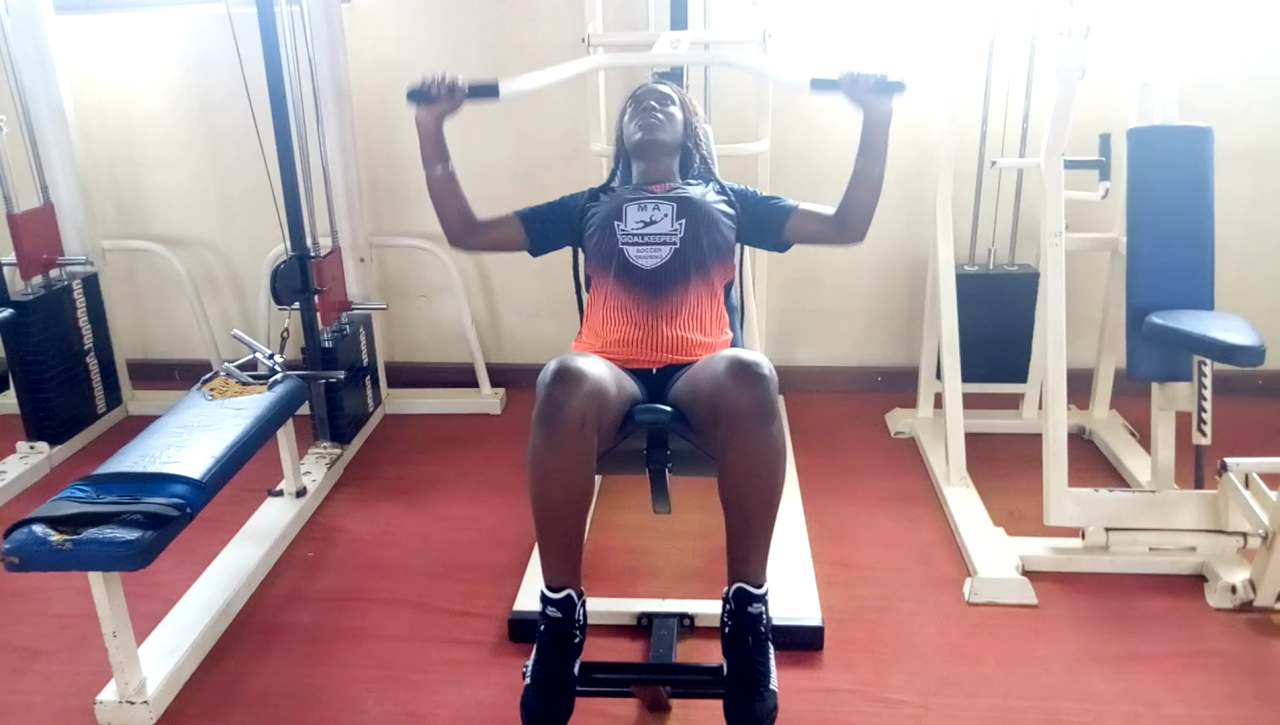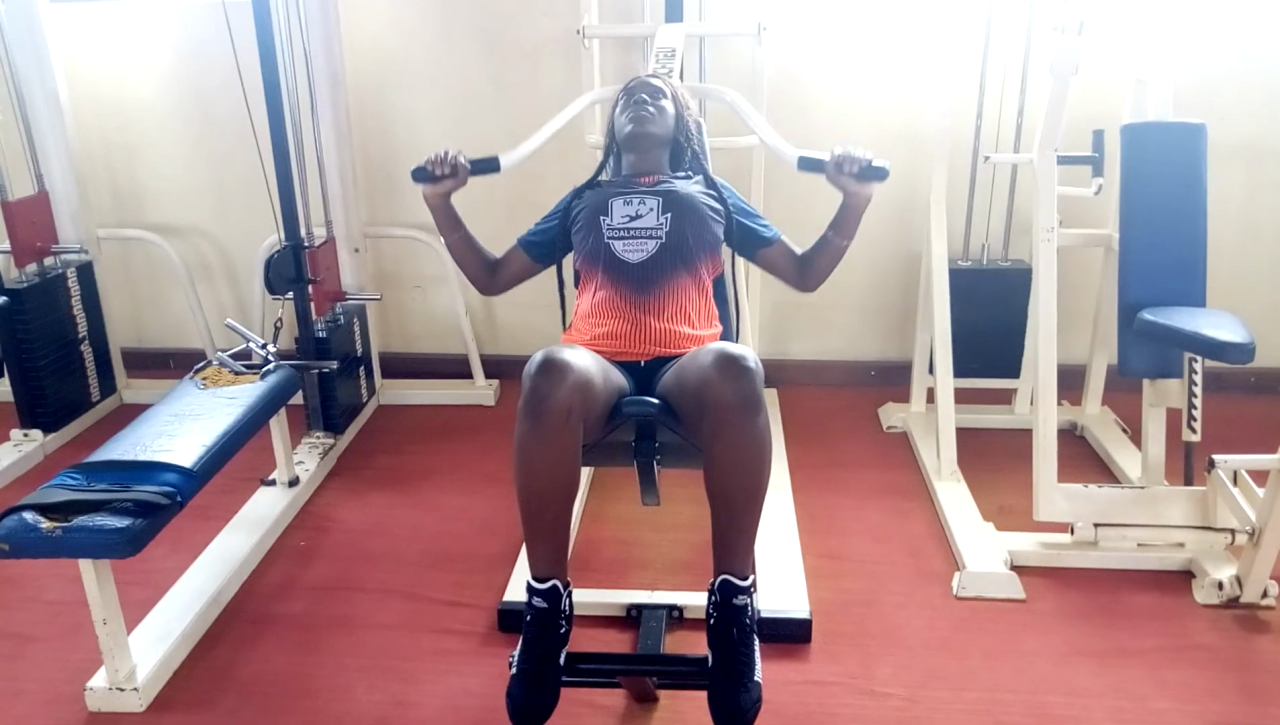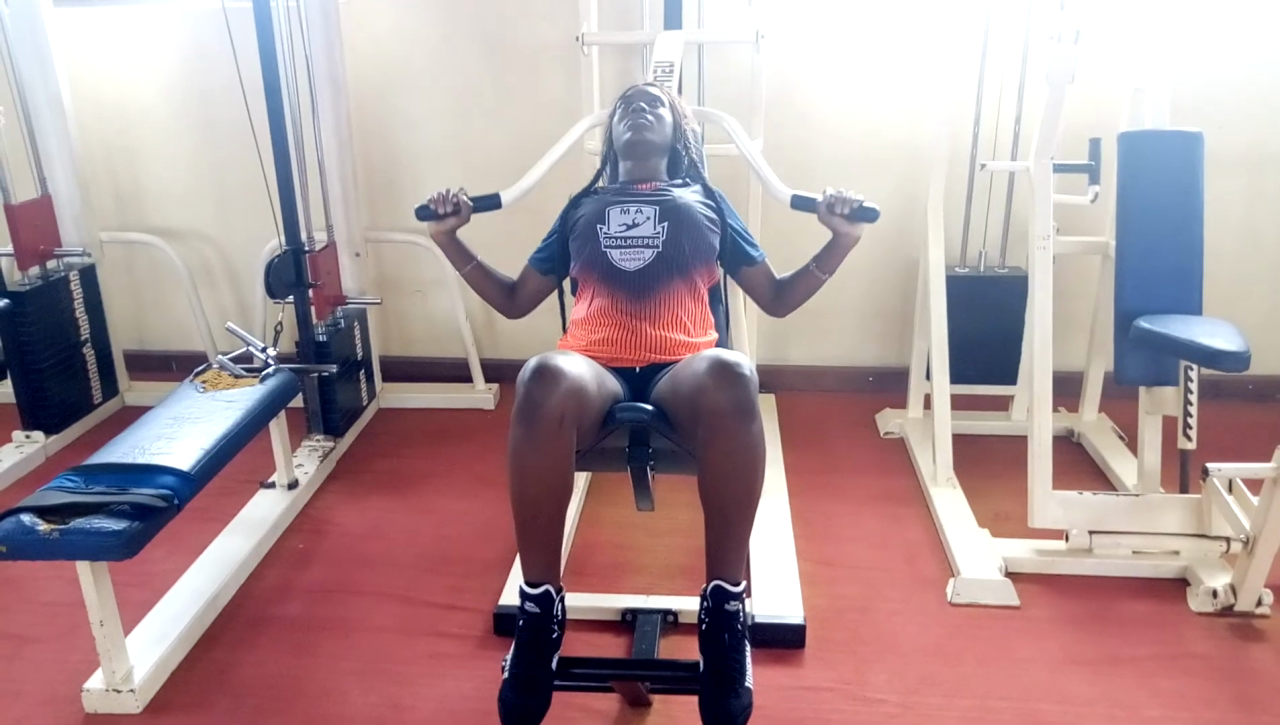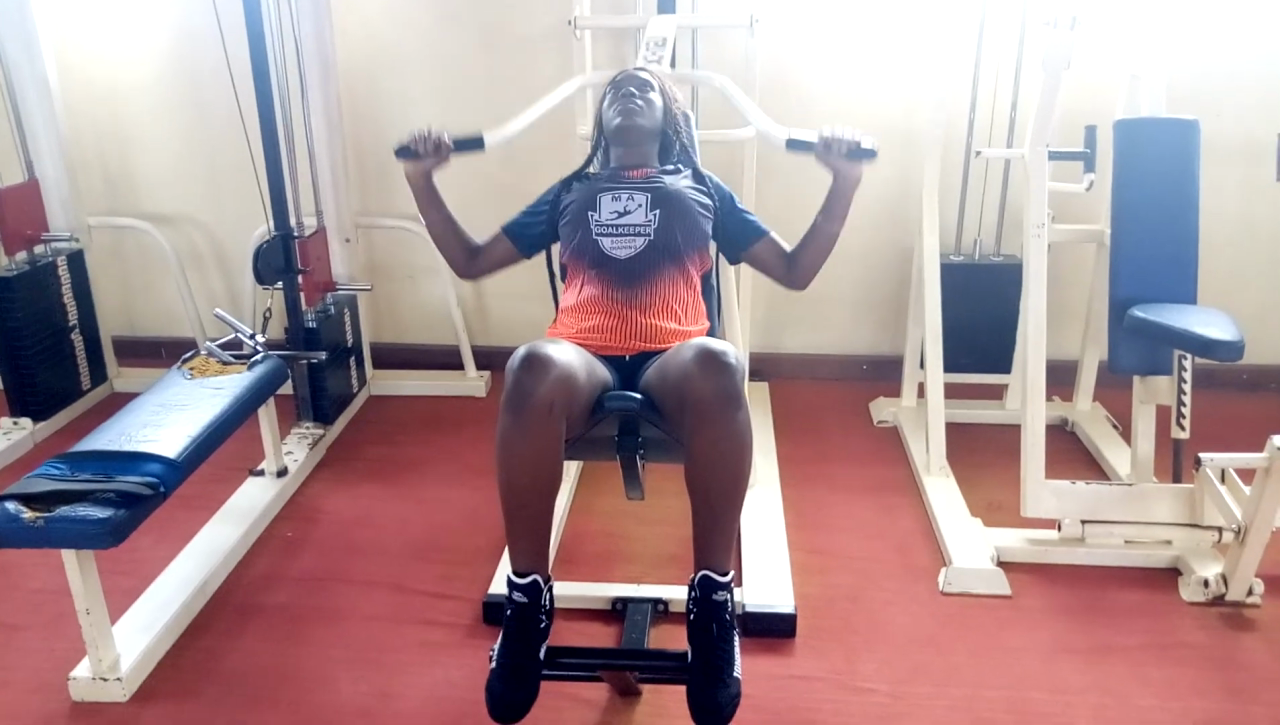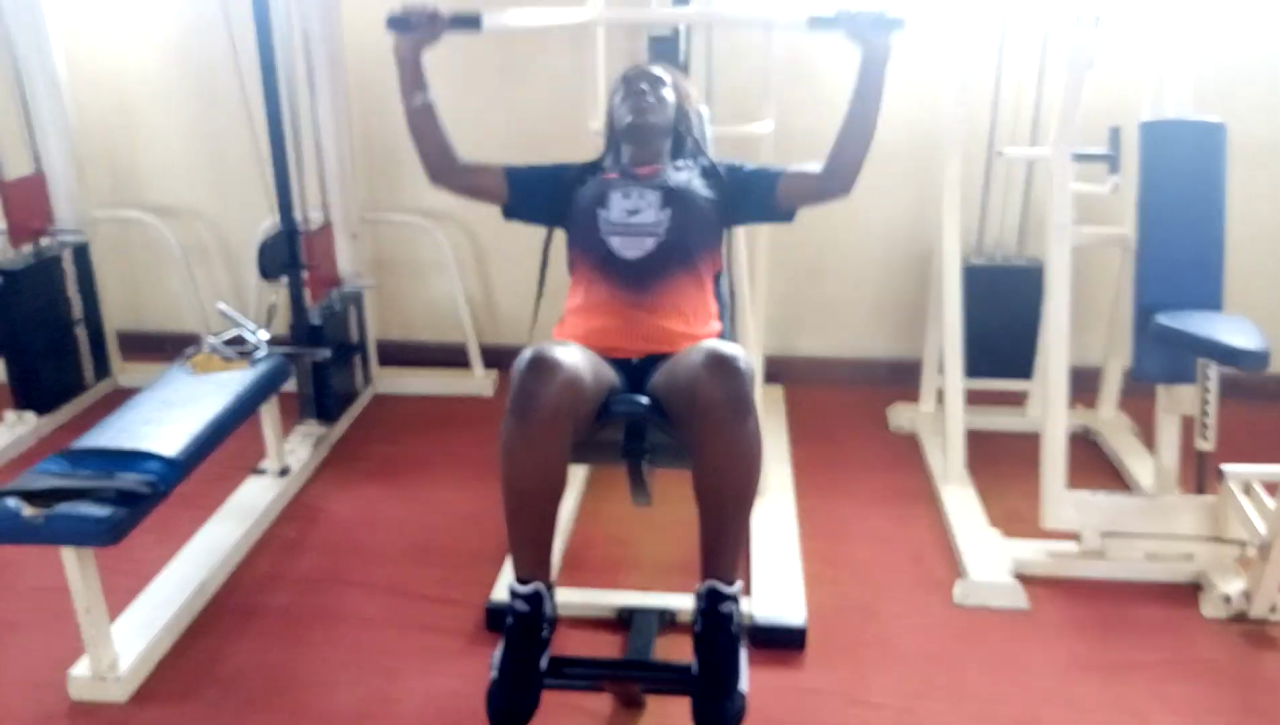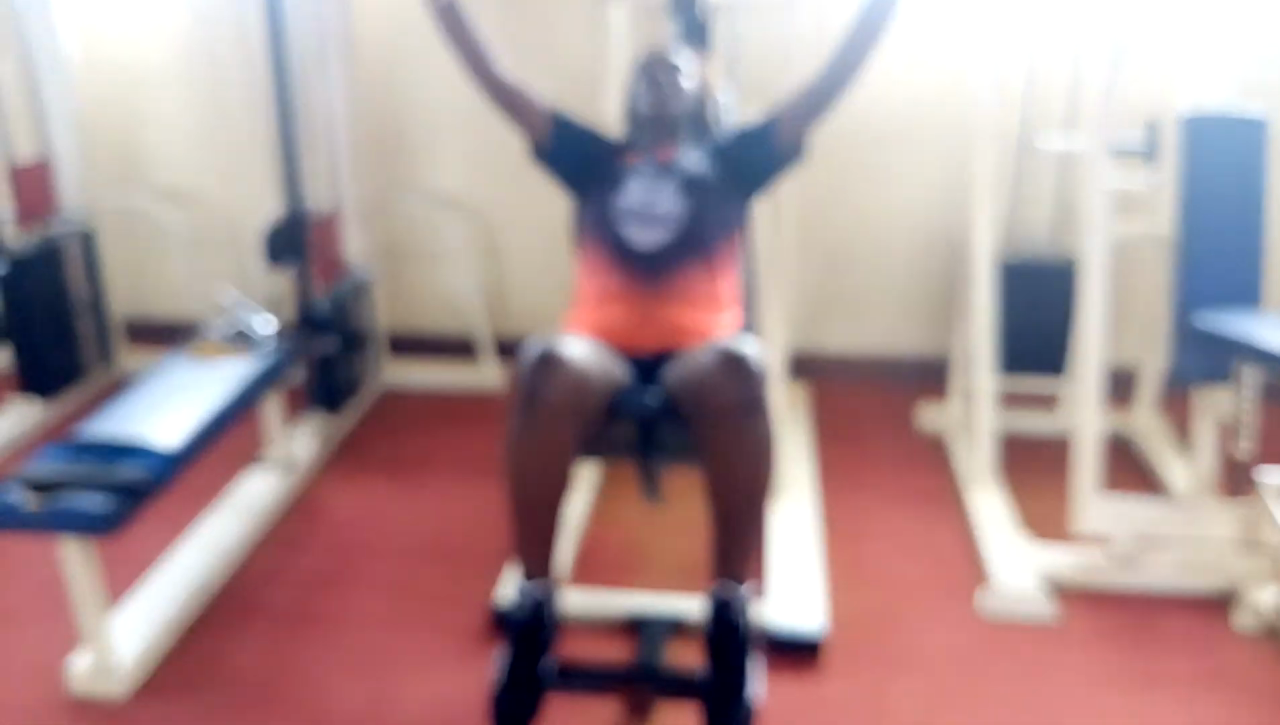
dt=0.3s
person 1, frame 1
left shoulder: (726, 200)
right shoulder: (589, 205)
left elbow: (849, 226)
right elbow: (464, 233)
left wrist: (875, 117)
right wrist: (431, 127)
left hip: (701, 371)
right hip: (609, 370)
left knee: (750, 376)
right knee: (564, 382)
left ankle: (746, 607)
right ankle: (561, 611)
person 1, frame 2
left shoulder: (711, 193)
right shoulder: (583, 200)
left elbow: (803, 273)
right elbow: (492, 278)
left wrist: (851, 203)
right wrist: (443, 207)
left hip: (687, 362)
right hip: (598, 362)
left knee: (736, 369)
right knee: (549, 372)
left ankle: (733, 600)
right ankle: (547, 601)
person 1, frame 3
left shoulder: (707, 202)
right shoulder: (582, 207)
left elbow: (778, 300)
right elbow: (513, 302)
left wrist: (841, 238)
right wrist: (448, 238)
left hip: (682, 368)
right hip: (594, 369)
left knee: (731, 377)
right knee: (542, 379)
left ankle: (723, 607)
right ankle: (540, 607)
person 1, frame 4
left shoulder: (701, 188)
right shoulder: (570, 191)
left elbow: (798, 269)
right elbow: (467, 260)
left wrist: (842, 183)
right wrist: (424, 181)
left hip: (674, 357)
right hip: (583, 355)
left knee: (717, 366)
right knee: (533, 367)
left ankle: (714, 596)
right ankle: (527, 597)
person 1, frame 5
left shoulder: (715, 180)
right shoulder: (575, 183)
left elbow: (835, 181)
right elbow: (447, 173)
left wrist: (872, 61)
right wrist: (411, 60)
left hip: (681, 359)
right hip: (591, 356)
left knee: (726, 370)
right knee: (539, 372)
left ankle: (719, 606)
right ankle: (530, 604)
person 1, frame 6
left shoulder: (731, 164)
right shoulder: (593, 160)
left elbow: (831, 82)
right elbow: (492, 78)
left hip: (697, 354)
right hip: (602, 351)
left knee: (739, 367)
right knee: (545, 364)
left ankle: (730, 612)
right ankle: (533, 606)
